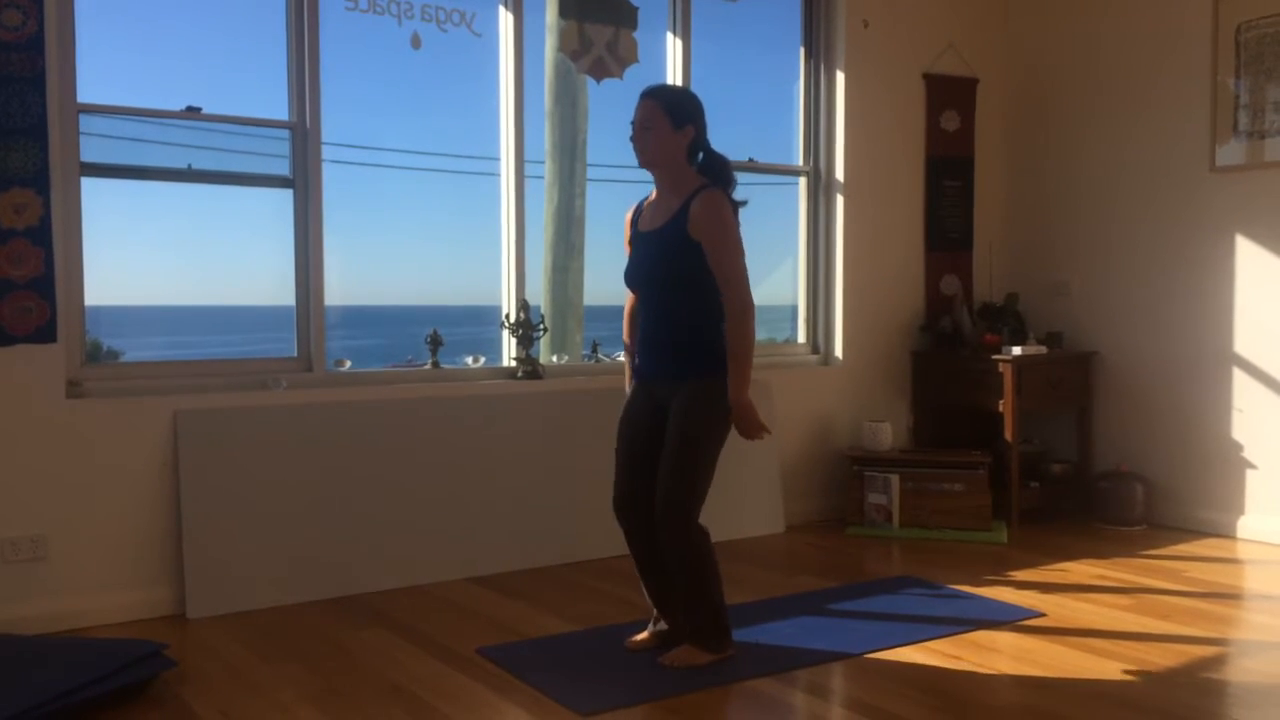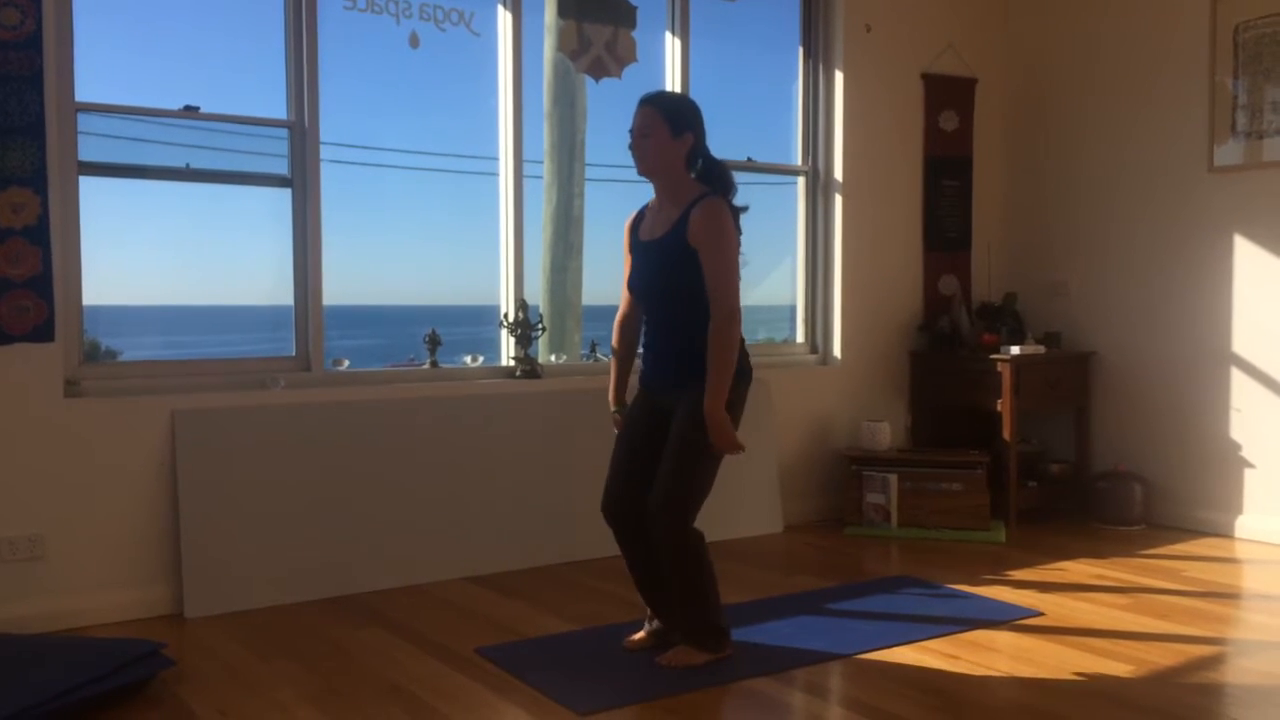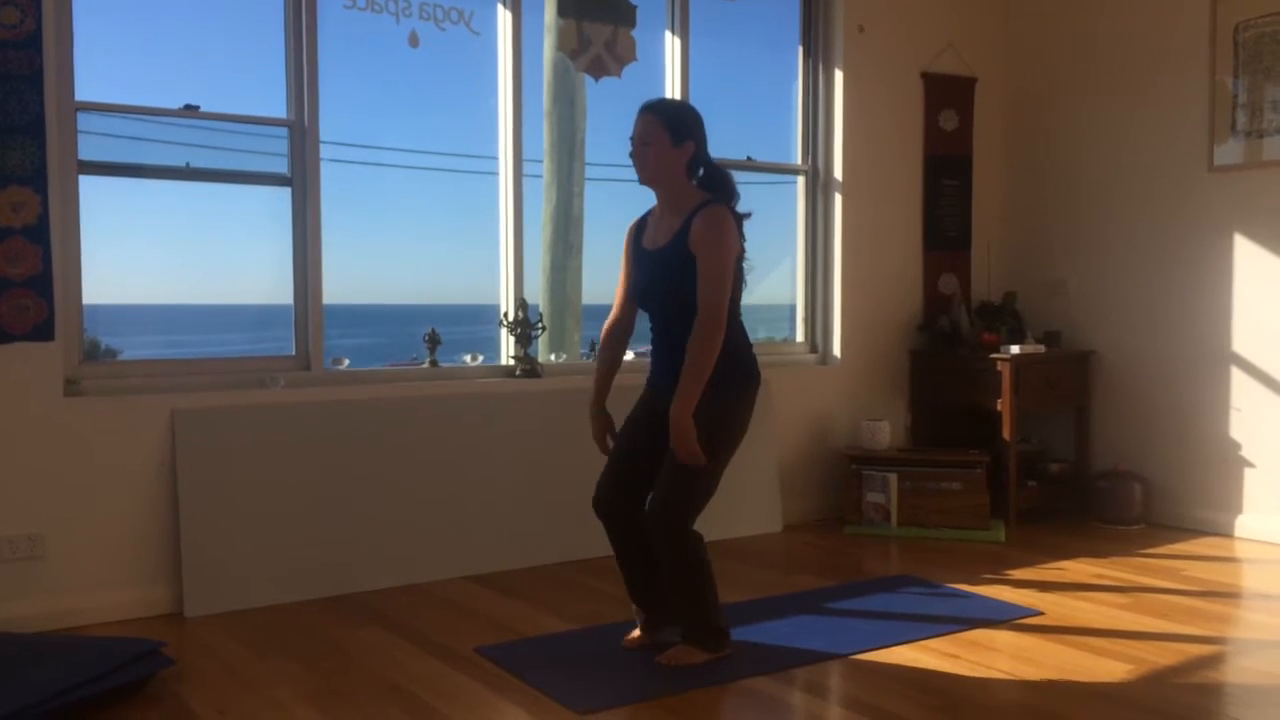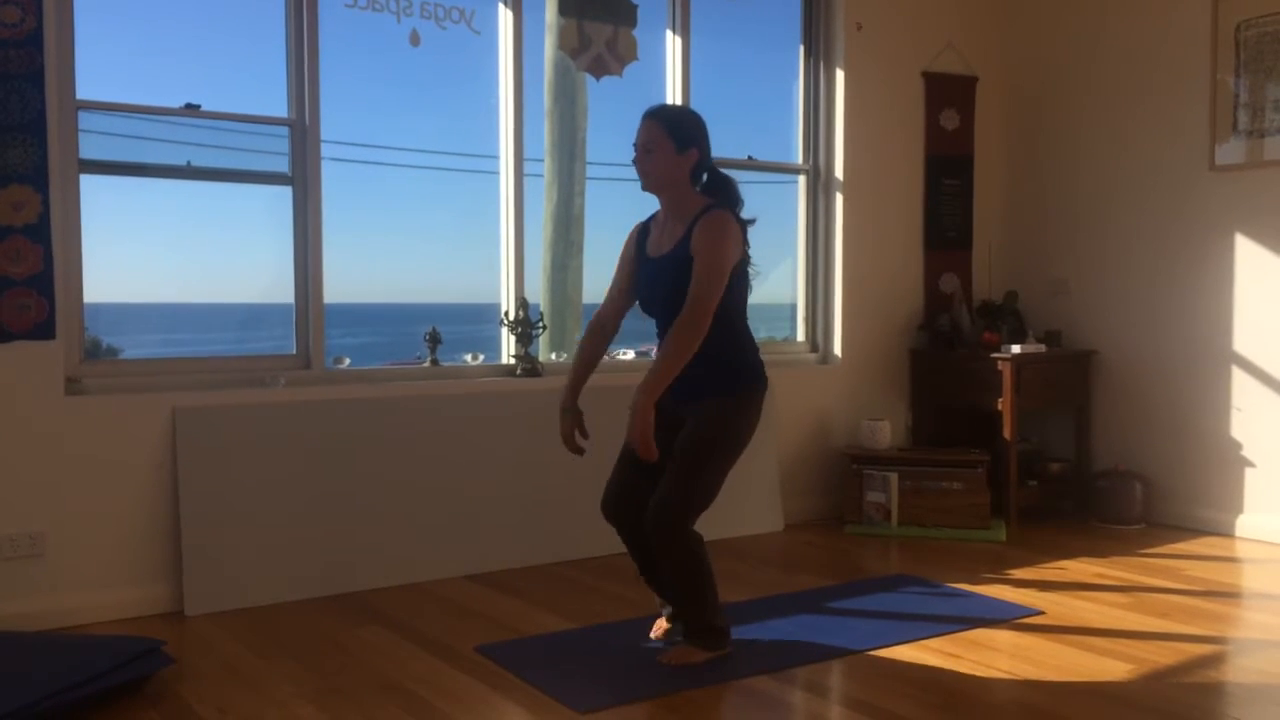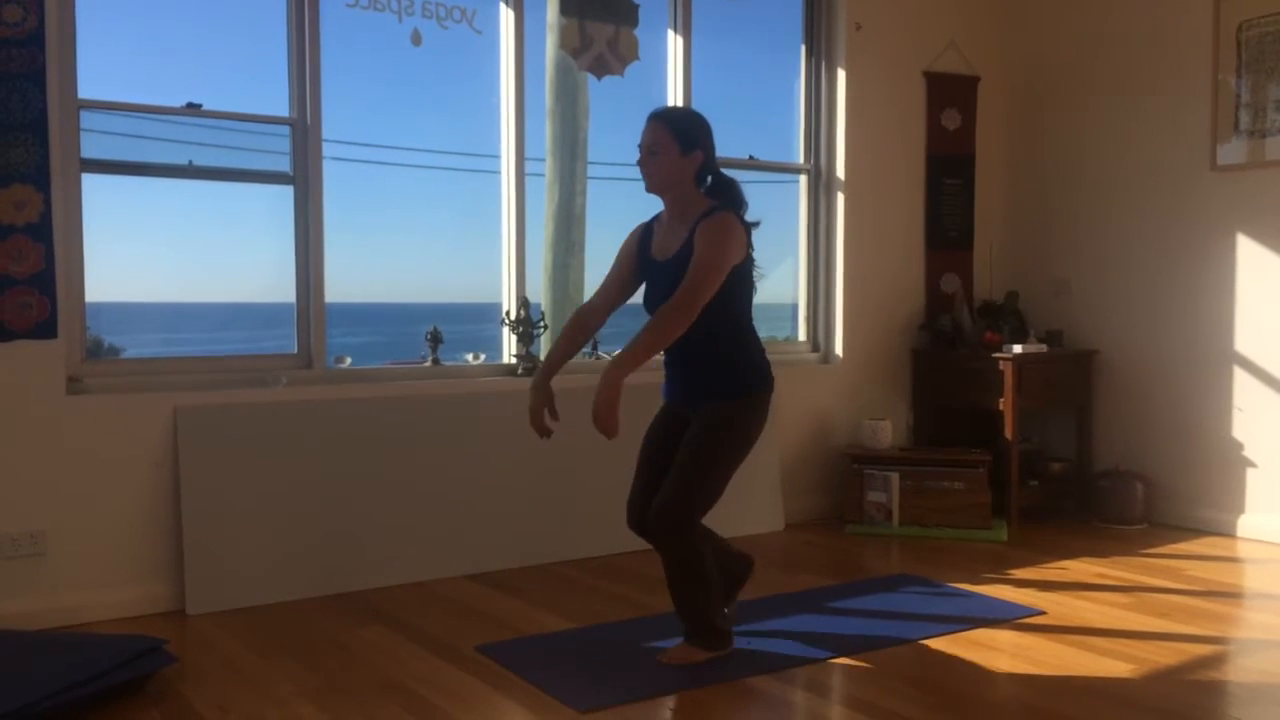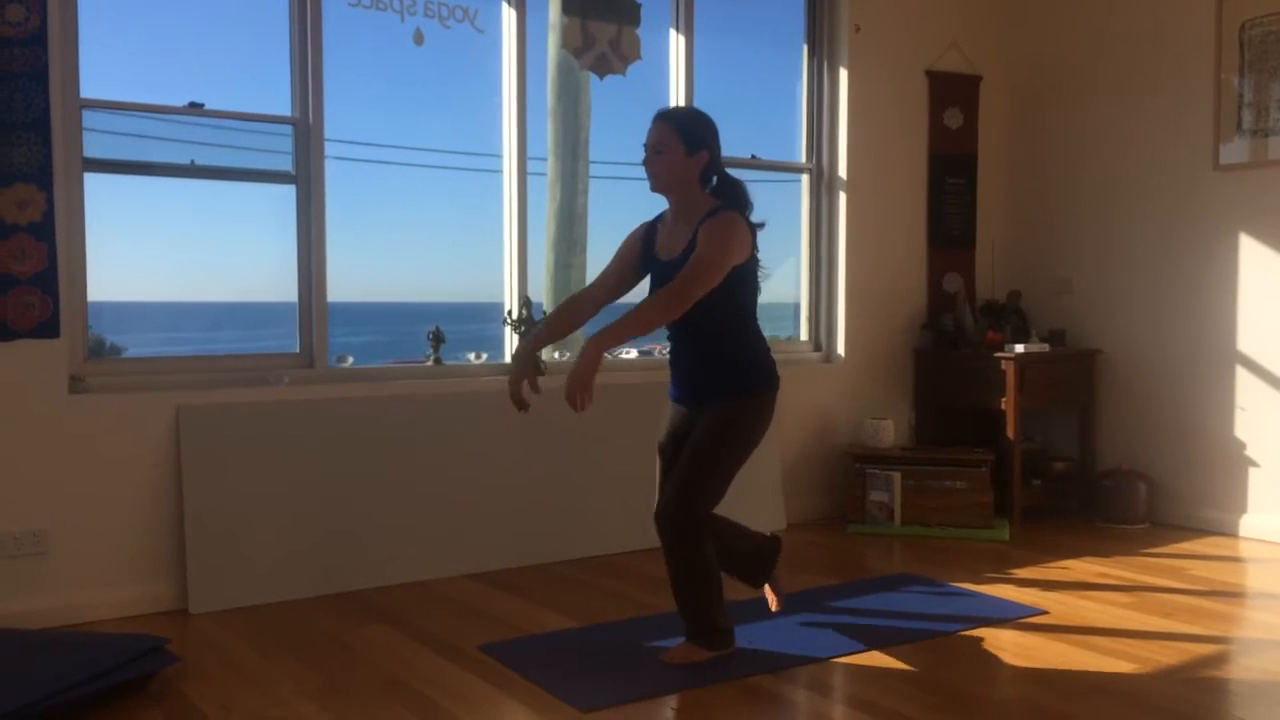
dt=0.2s
person 1, frame 1
left shoulder: (709, 206)
right shoulder: (637, 216)
left elbow: (737, 304)
left wrist: (737, 393)
right wrist: (632, 380)
left hip: (704, 380)
right hip: (653, 382)
left knee: (673, 509)
right knee: (631, 504)
left ankle: (709, 634)
right ankle: (671, 620)
person 1, frame 2
left shoulder: (710, 214)
right shoulder: (637, 224)
left elbow: (725, 315)
left wrist: (718, 406)
right wrist: (618, 395)
left hip: (709, 384)
right hip: (658, 386)
left knee: (669, 513)
right knee: (621, 505)
left ankle: (707, 635)
right ankle: (667, 619)
person 1, frame 3
left shoulder: (714, 221)
right shoulder: (640, 231)
left elbow: (712, 322)
right elbow: (620, 321)
left wrist: (684, 412)
right wrist: (598, 400)
left hip: (721, 389)
right hip: (663, 386)
left knee: (668, 514)
right knee: (612, 499)
left ankle: (706, 634)
right ankle: (657, 614)
person 1, frame 4
left shoulder: (717, 226)
right shoulder: (643, 236)
left elbow: (696, 321)
right elbow: (606, 319)
left wrist: (643, 401)
right wrist: (570, 394)
left hip: (728, 394)
right hip: (675, 394)
left knee: (666, 515)
right knee: (620, 503)
left ankle: (707, 632)
right ankle: (679, 600)
person 1, frame 5
left shoulder: (721, 227)
right shoulder: (645, 237)
left elbow: (684, 313)
right elbow: (594, 310)
left wrist: (616, 376)
right wrist: (545, 375)
left hip: (736, 395)
right hip: (682, 397)
left knee: (669, 516)
right knee: (642, 514)
left ankle: (708, 634)
right ankle: (727, 568)
person 1, frame 6
left shoulder: (726, 228)
right shoulder: (648, 236)
left elbow: (675, 302)
right elbow: (589, 298)
left wrist: (598, 348)
right wrist: (530, 346)
left hip: (741, 394)
right hip: (688, 396)
left knee: (677, 513)
right knee: (680, 514)
left ankle: (710, 634)
right ankle: (762, 558)
